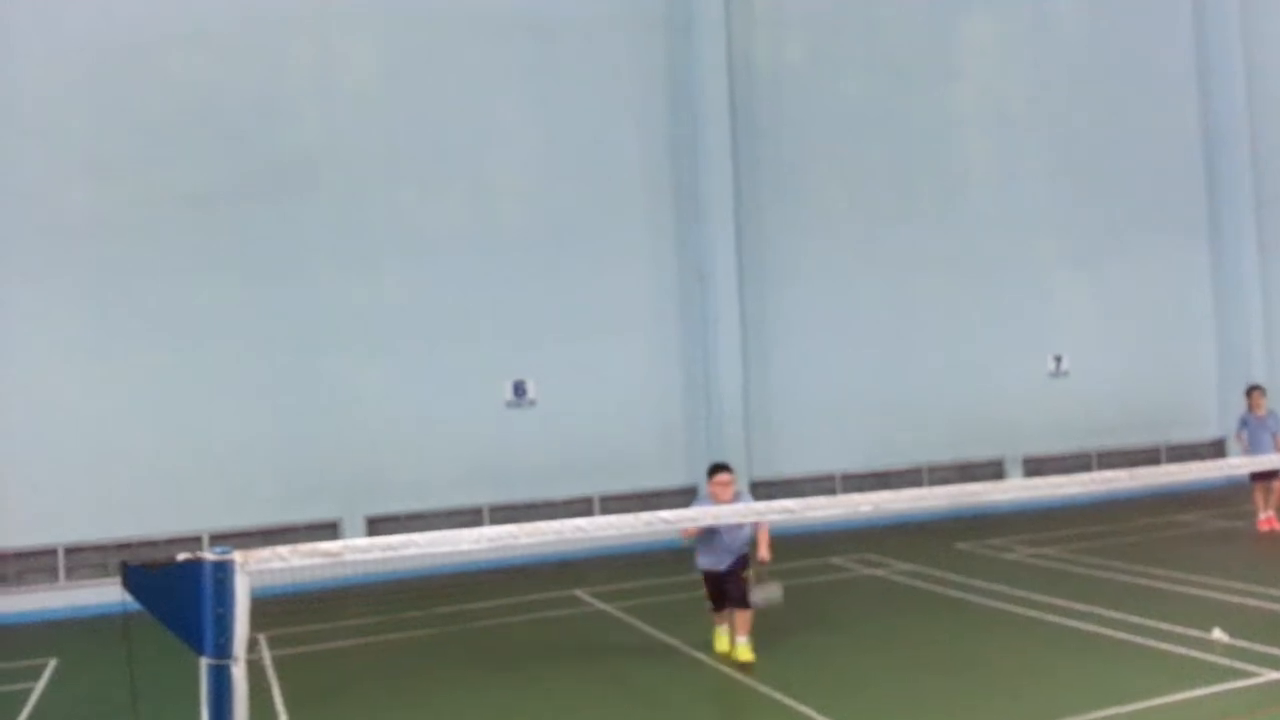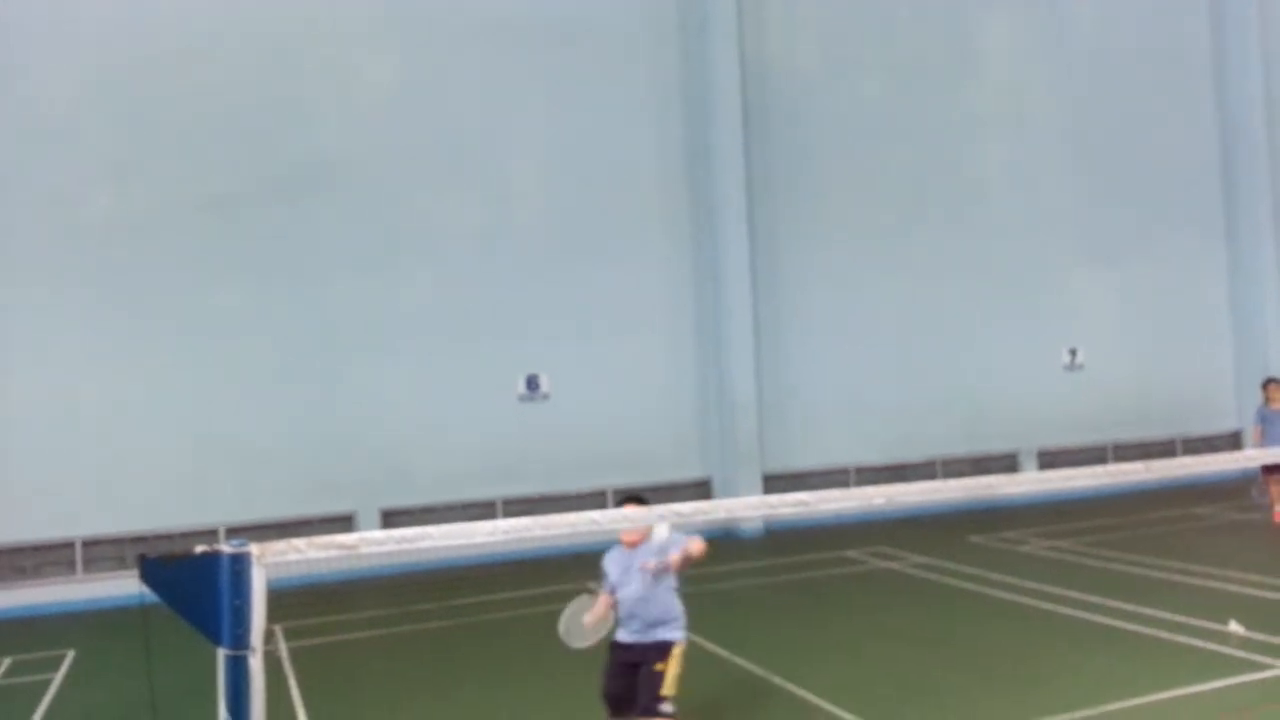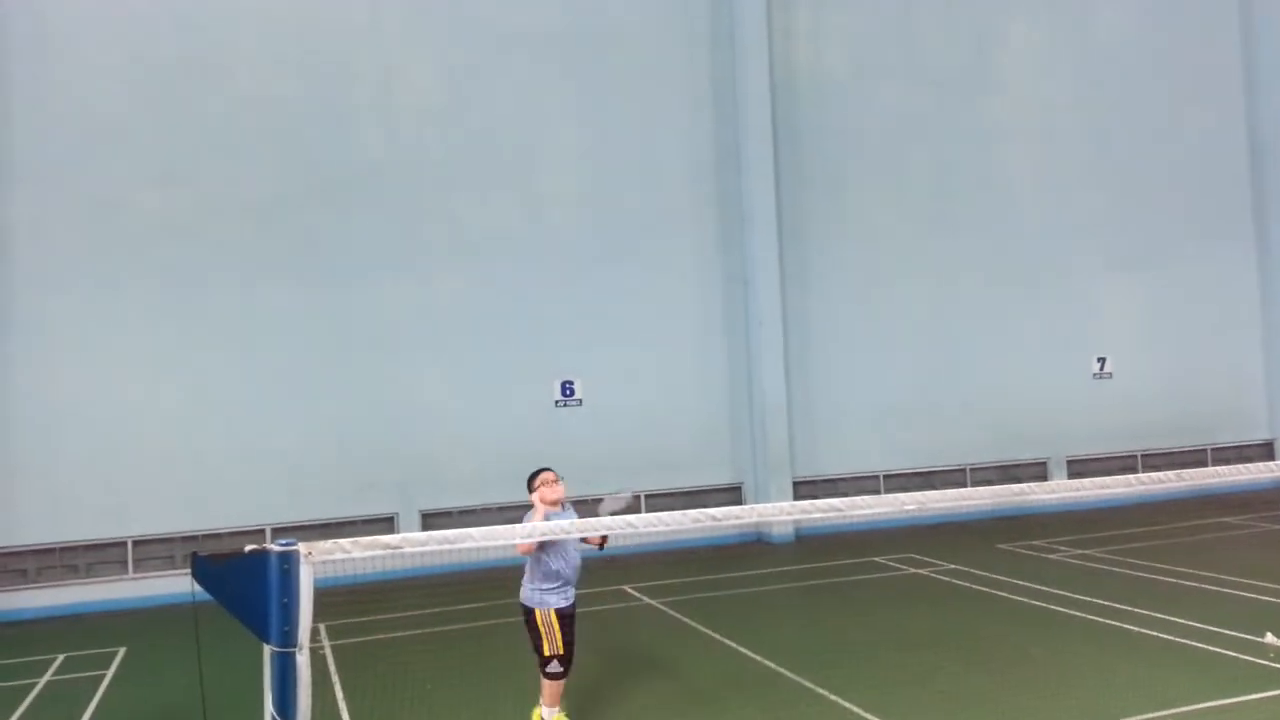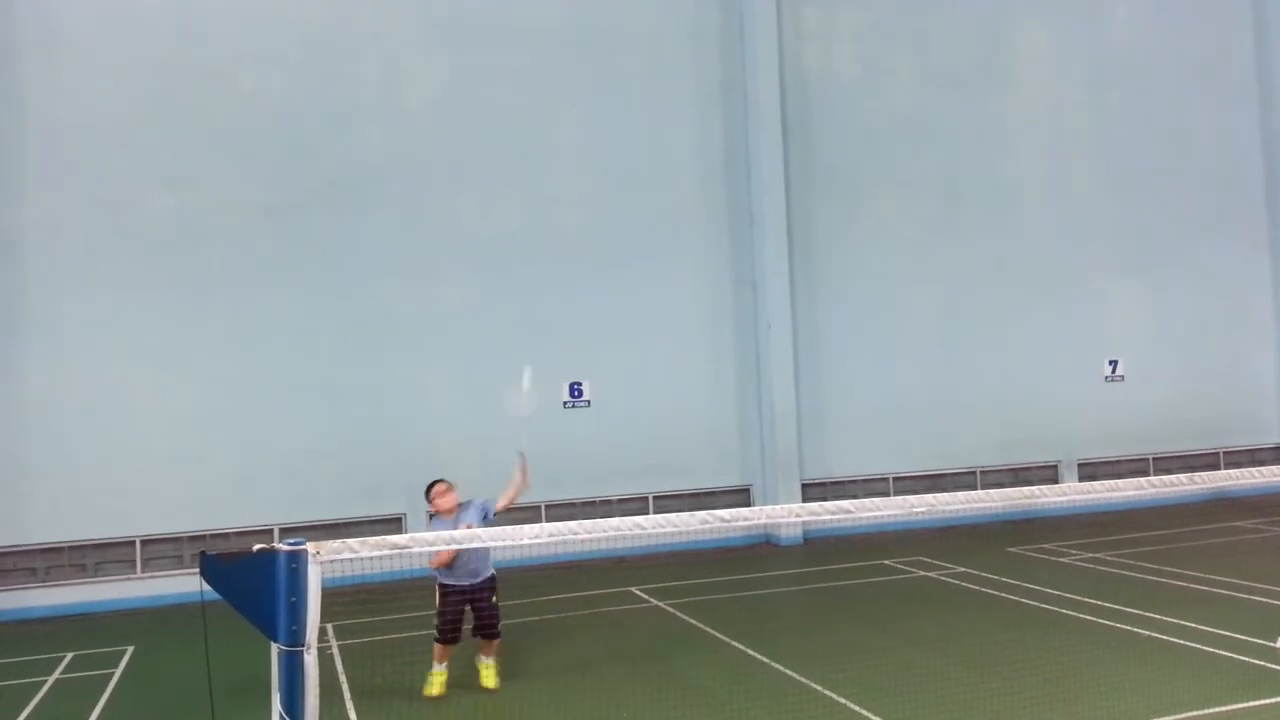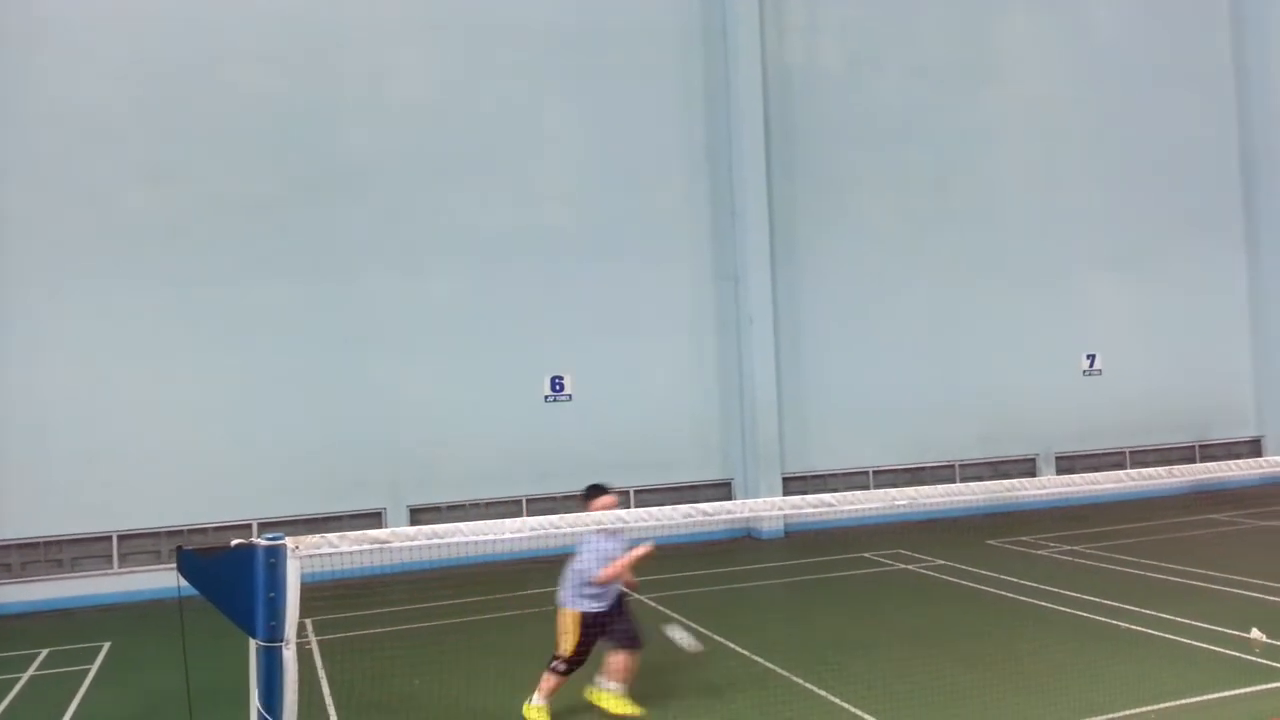
dt=1s
person 1, frame 1
left shoulder: (745, 499)
right shoulder: (701, 505)
left elbow: (761, 522)
right elbow: (688, 533)
left wrist: (763, 548)
right wrist: (698, 527)
left hip: (738, 558)
right hip: (710, 563)
left knee: (740, 598)
right knee: (718, 602)
left ankle: (742, 643)
right ankle: (721, 628)
person 1, frame 2
left shoulder: (662, 542)
right shoulder: (610, 558)
left elbow: (697, 545)
left wrist: (683, 554)
right wrist: (596, 613)
left hip: (663, 638)
right hip: (625, 640)
right knee: (615, 699)
person 1, frame 3
left shoulder: (568, 511)
right shoulder: (537, 517)
right elbow: (524, 548)
left wrist: (597, 538)
right wrist: (540, 509)
left hip: (563, 597)
right hip: (543, 600)
left knee: (556, 655)
right knee: (557, 659)
person 1, frame 4
left shoulder: (474, 507)
right shoulder: (434, 529)
left elbow: (502, 503)
right elbow: (435, 563)
left wrist: (518, 484)
right wrist: (456, 546)
left hip: (483, 580)
right hip: (450, 585)
left knee: (489, 628)
right knee: (446, 632)
left ankle: (486, 663)
right ankle: (438, 671)
person 1, frame 5
left shoulder: (613, 532)
right shoulder: (591, 541)
right elbow: (600, 576)
left wrist: (625, 578)
right wrist: (633, 555)
left hip: (609, 601)
right hip: (580, 605)
left knee: (628, 643)
right knee: (567, 661)
left ankle: (605, 690)
